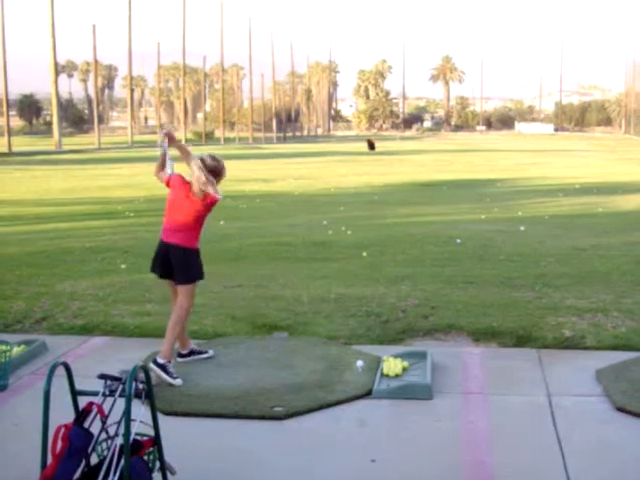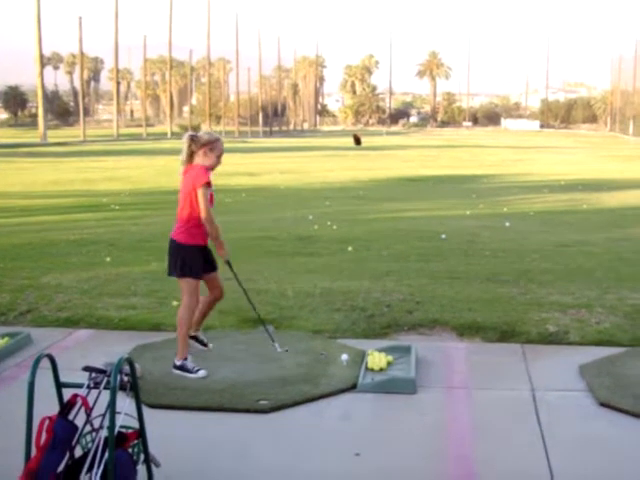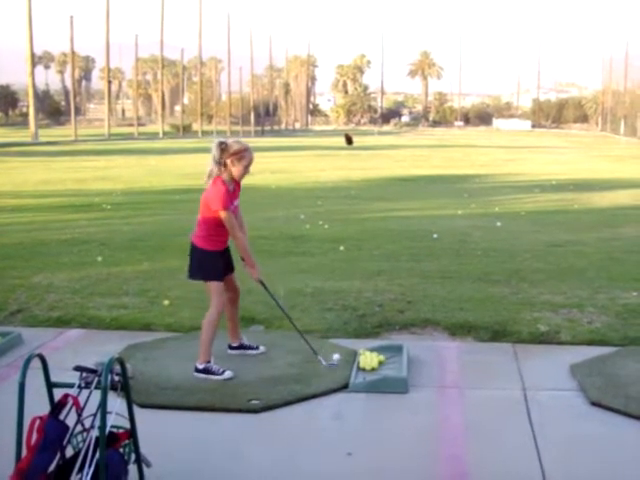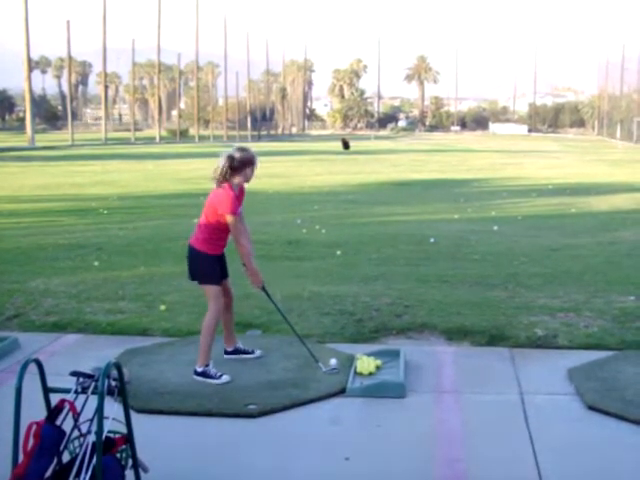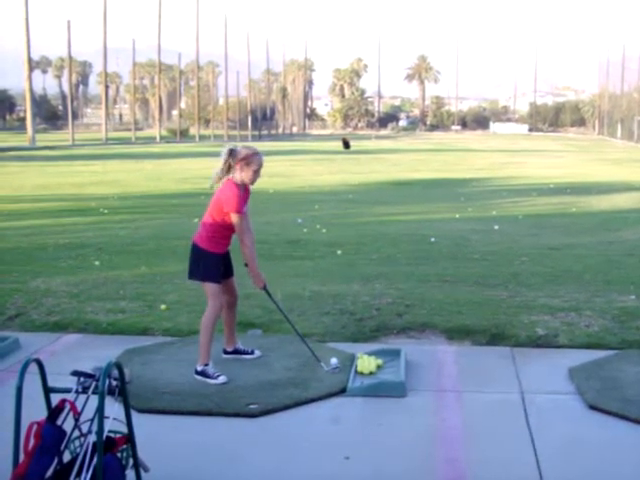
dt=1s
person 1, frame 1
left shoulder: (176, 182)
right shoulder: (212, 199)
left elbow: (158, 172)
right elbow: (194, 164)
left wrist: (167, 147)
right wrist: (178, 145)
left hip: (165, 247)
right hip: (185, 252)
left knee: (179, 301)
right knee: (183, 305)
left ankle: (185, 348)
right ankle: (163, 359)
person 1, frame 2
left shoulder: (193, 172)
right shoulder: (200, 173)
left elbow: (201, 214)
right elbow: (205, 216)
left wrist: (213, 240)
right wrist: (220, 244)
left hip: (197, 244)
right hip: (185, 244)
left knee: (217, 291)
right knee: (190, 301)
left ankle: (193, 330)
right ankle: (181, 360)
person 1, frame 3
left shoulder: (234, 184)
right shoulder: (219, 192)
left elbow: (240, 222)
right elbow: (235, 233)
left wrist: (248, 258)
right wrist: (251, 265)
left hip: (219, 247)
right hip: (206, 249)
left knee: (233, 292)
right knee: (218, 303)
left ankle: (235, 342)
right ankle: (203, 363)
person 1, frame 4
left shoulder: (238, 190)
right shoulder: (226, 197)
left elbow: (243, 229)
right elbow: (239, 240)
left wrist: (252, 264)
right wrist: (253, 273)
left hip: (215, 251)
right hip: (203, 253)
left knee: (227, 297)
right knee: (216, 306)
left ankle: (231, 346)
right ankle: (202, 367)
person 1, frame 5
left shoulder: (243, 189)
right shoulder: (232, 195)
left elbow: (247, 230)
right elbow: (244, 239)
left wrist: (253, 265)
right wrist: (255, 273)
left hip: (220, 250)
right hip: (206, 251)
left knee: (231, 297)
right knee: (215, 304)
left ankle: (231, 346)
right ankle: (203, 366)
